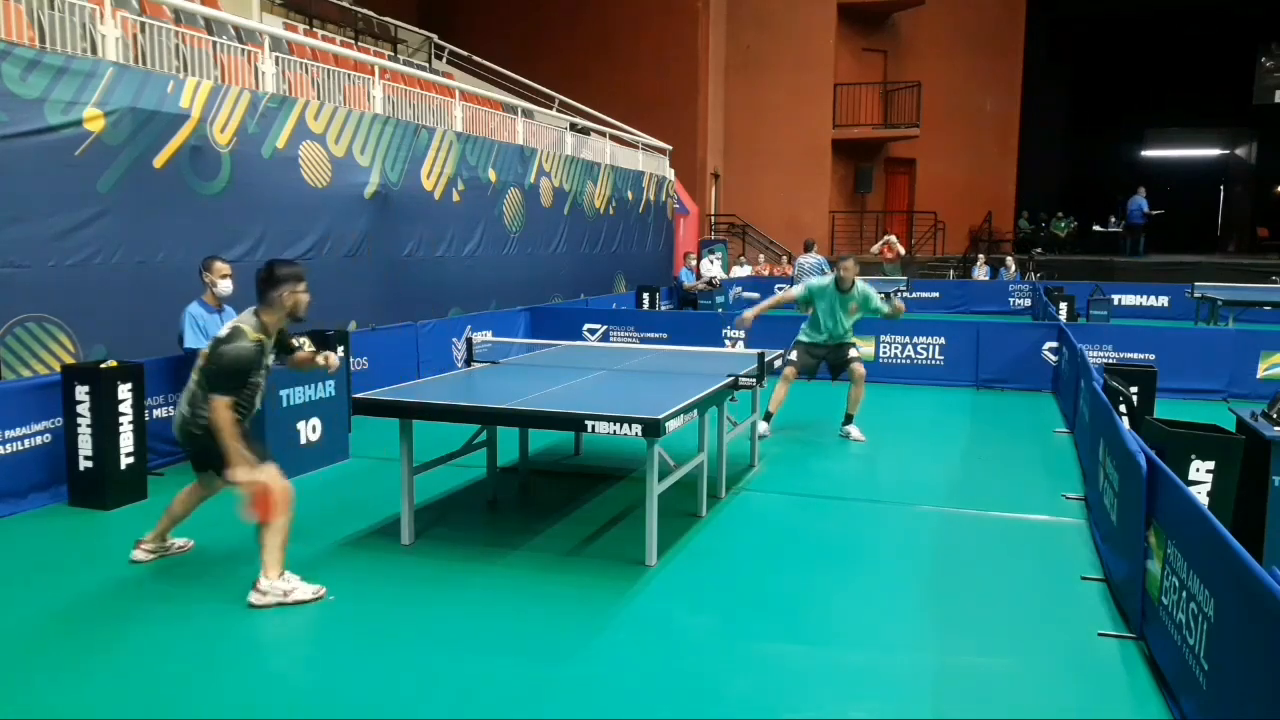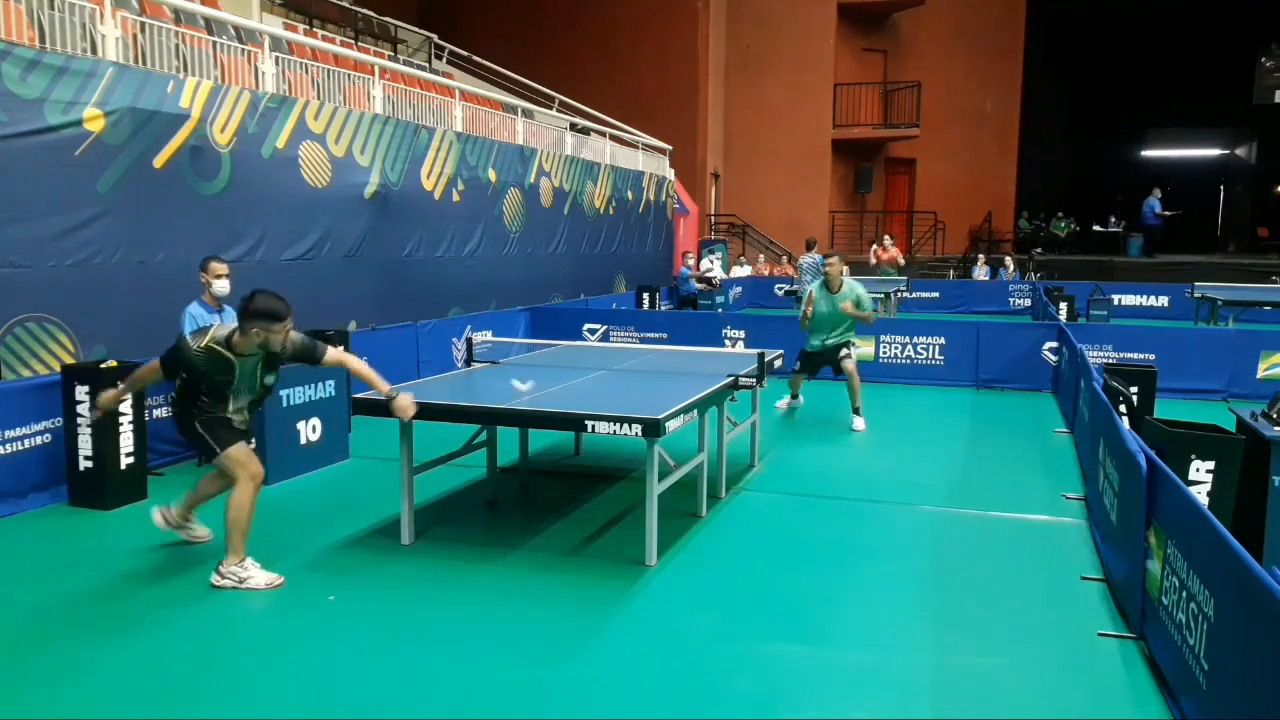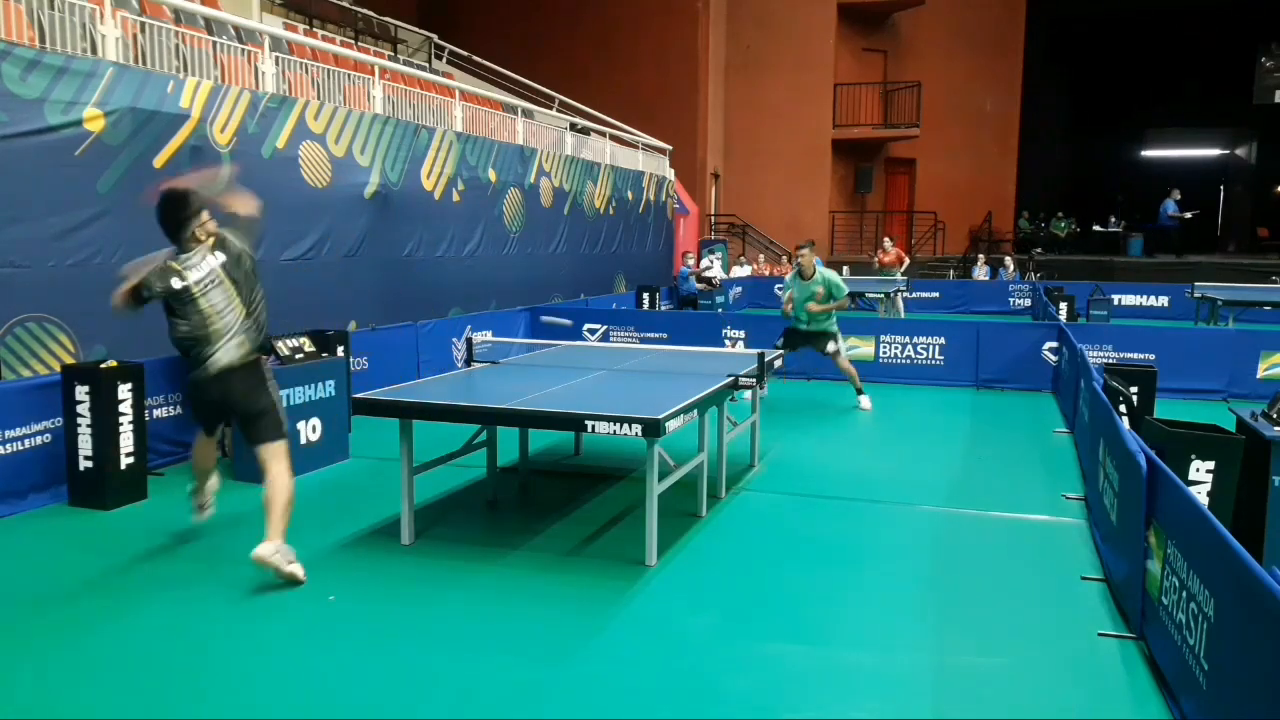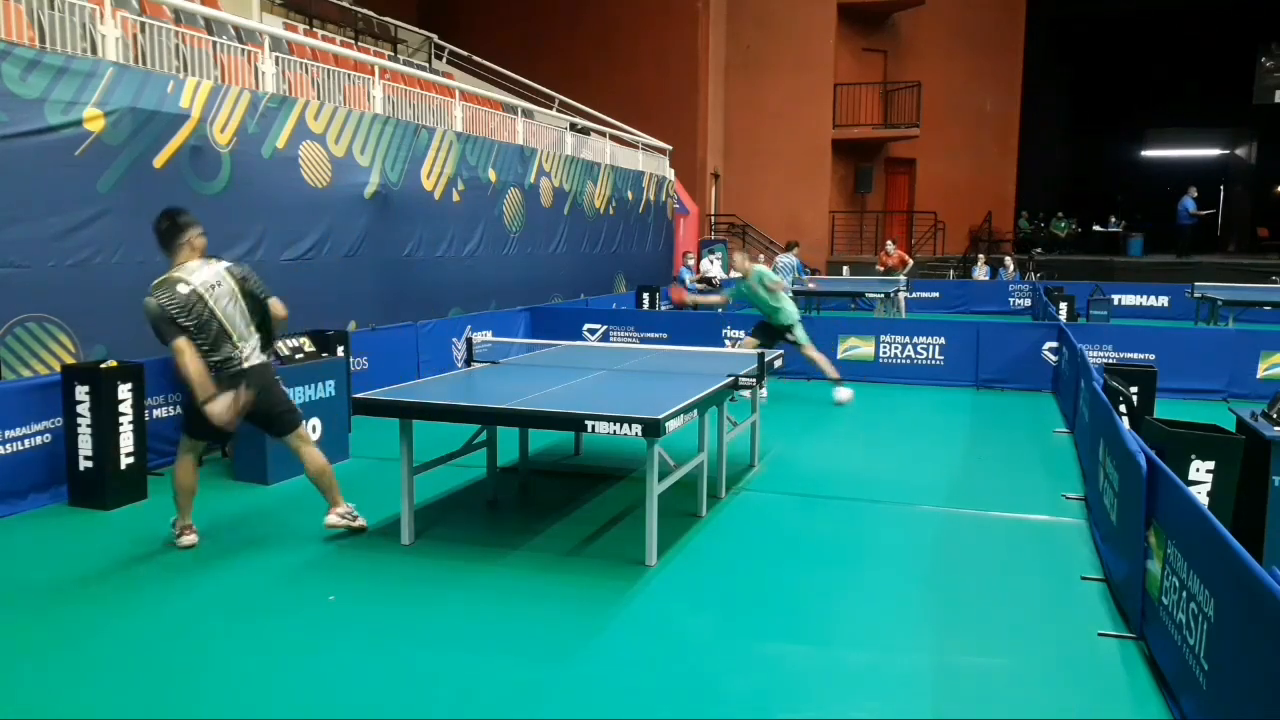
dt=0.4s
person 1, frame 1
left shoulder: (272, 329)
right shoulder: (241, 345)
left elbow: (292, 356)
right elbow: (218, 407)
left wrist: (318, 358)
right wrist: (237, 462)
left hip: (197, 426)
right hip: (205, 428)
left knee: (208, 483)
right knee: (280, 489)
left ankle: (152, 543)
right ankle: (272, 581)
person 1, frame 2
left shoulder: (287, 345)
right shoulder: (200, 350)
left elbow: (344, 358)
right elbow: (158, 369)
left wrist: (391, 394)
right wrist: (120, 392)
left hip: (236, 415)
right hip: (198, 414)
left knee: (235, 472)
right knee: (250, 474)
left ankle: (177, 514)
right ankle: (233, 567)
person 1, frame 3
left shoulder: (160, 273)
right shoulder: (228, 247)
left elbow: (121, 302)
right elbow: (247, 206)
left wrist: (136, 275)
left hip: (204, 379)
right hip: (246, 376)
left knee: (207, 435)
right knee: (276, 462)
left ankle: (202, 495)
right ankle: (275, 544)
person 1, frame 4
left shoulder: (158, 298)
right shoulder: (230, 270)
left elbow: (184, 353)
right elbow: (278, 313)
left wrist: (208, 400)
right wrist: (264, 343)
left hip: (219, 386)
right hip: (260, 376)
left knee: (187, 451)
right knee: (303, 443)
left ankle: (186, 526)
right ankle: (340, 510)
person 2, frame 1
left shoulder: (864, 292)
right shoulder: (820, 285)
left elbow: (885, 312)
right elbow: (787, 295)
left wrist: (896, 310)
right wrist: (754, 311)
left hip: (841, 342)
right hip: (811, 339)
left knee: (859, 373)
right knee: (787, 374)
left ankle: (848, 425)
right ankle: (764, 422)
person 2, frame 2
left shoulder: (855, 289)
right shoulder: (813, 290)
left elbow: (870, 318)
right elbow: (804, 326)
left wrist: (853, 313)
right wrist: (806, 315)
left hip: (841, 340)
right hip: (815, 344)
left knee: (850, 369)
right knee: (794, 380)
left ankle: (857, 415)
right ankle: (795, 398)
person 2, frame 3
left shoulder: (828, 277)
right shoulder: (791, 280)
left elbow: (846, 302)
right elbow: (787, 313)
left wrist: (820, 308)
right wrist: (786, 310)
left hip: (824, 328)
right hip: (799, 326)
left knee: (843, 364)
left ankle: (861, 394)
person 2, frame 4
left shoulder: (760, 272)
right shoulder: (740, 284)
left elbow: (781, 287)
right elbow: (722, 299)
left wrist: (774, 288)
right wrist: (692, 299)
left hip: (787, 318)
right hip: (769, 321)
left knee: (807, 351)
right knee: (745, 347)
left ankle: (839, 385)
right ankle: (759, 387)
